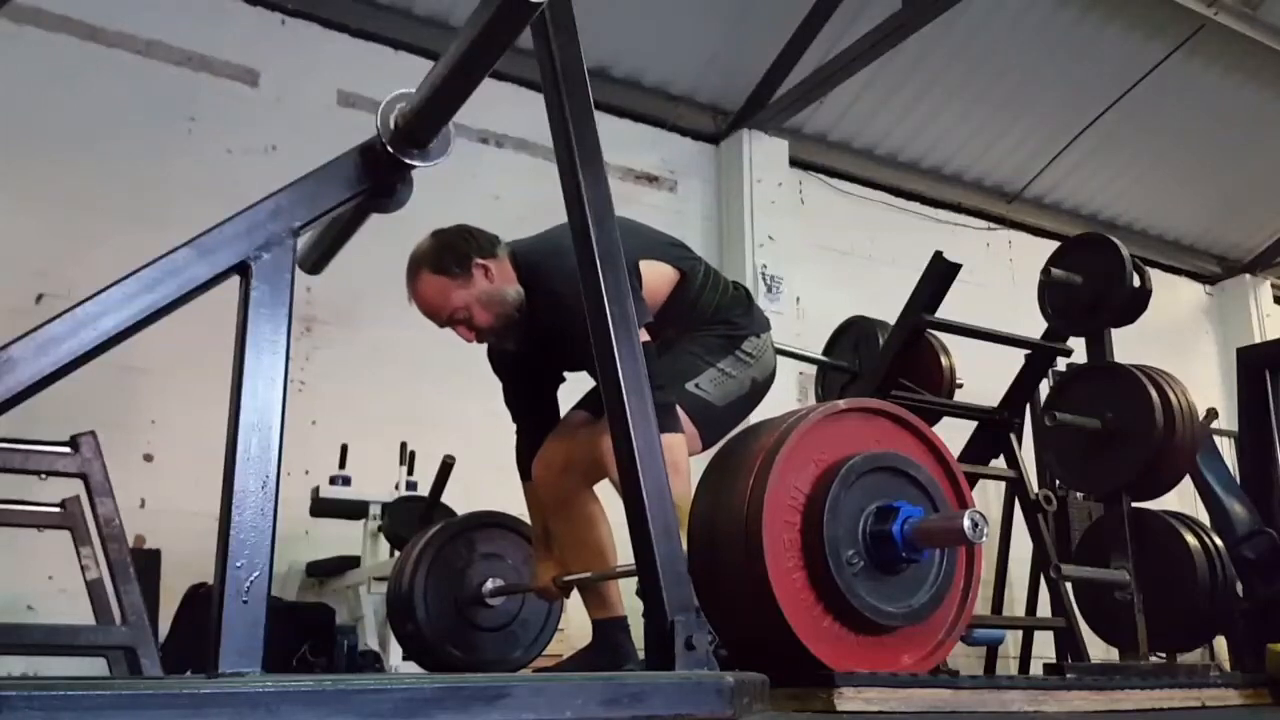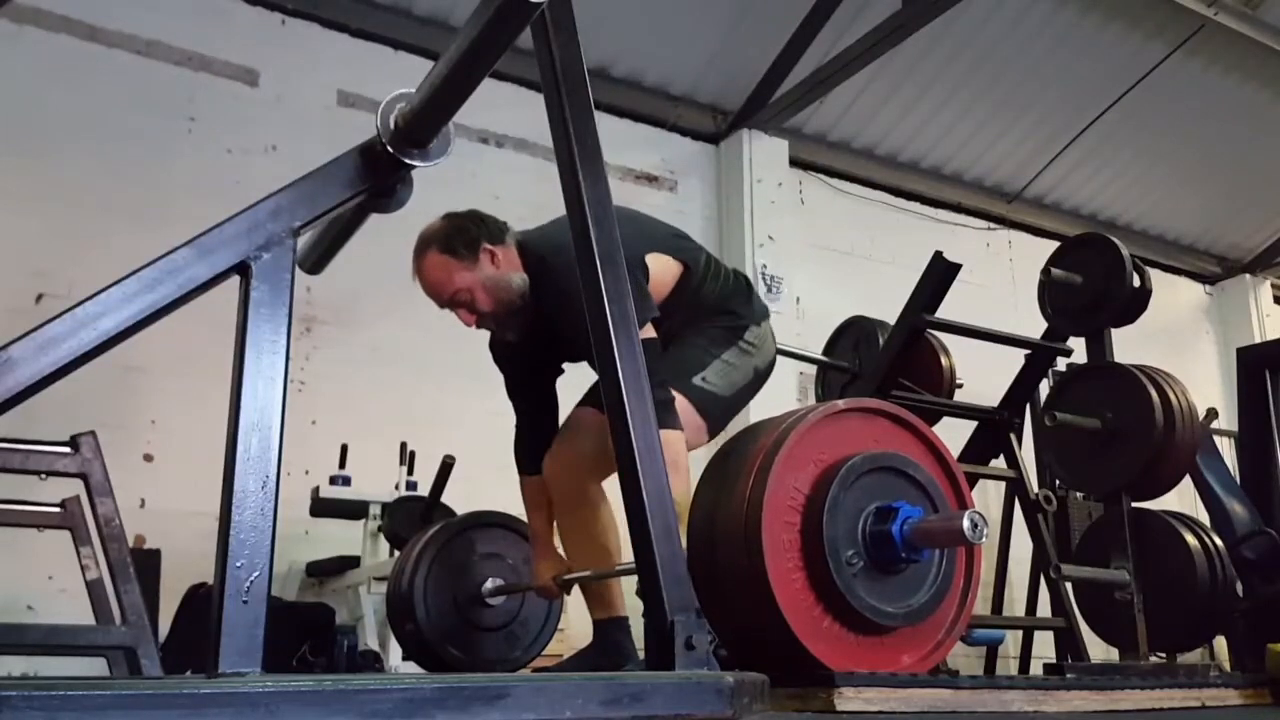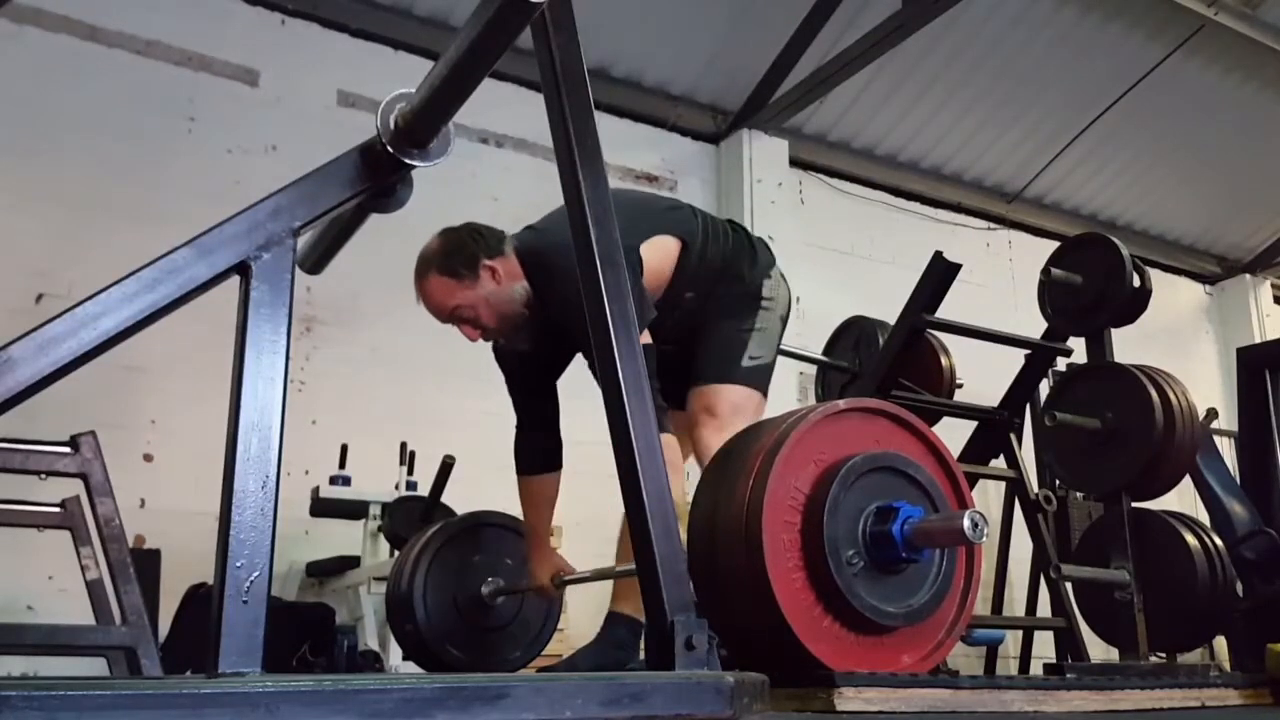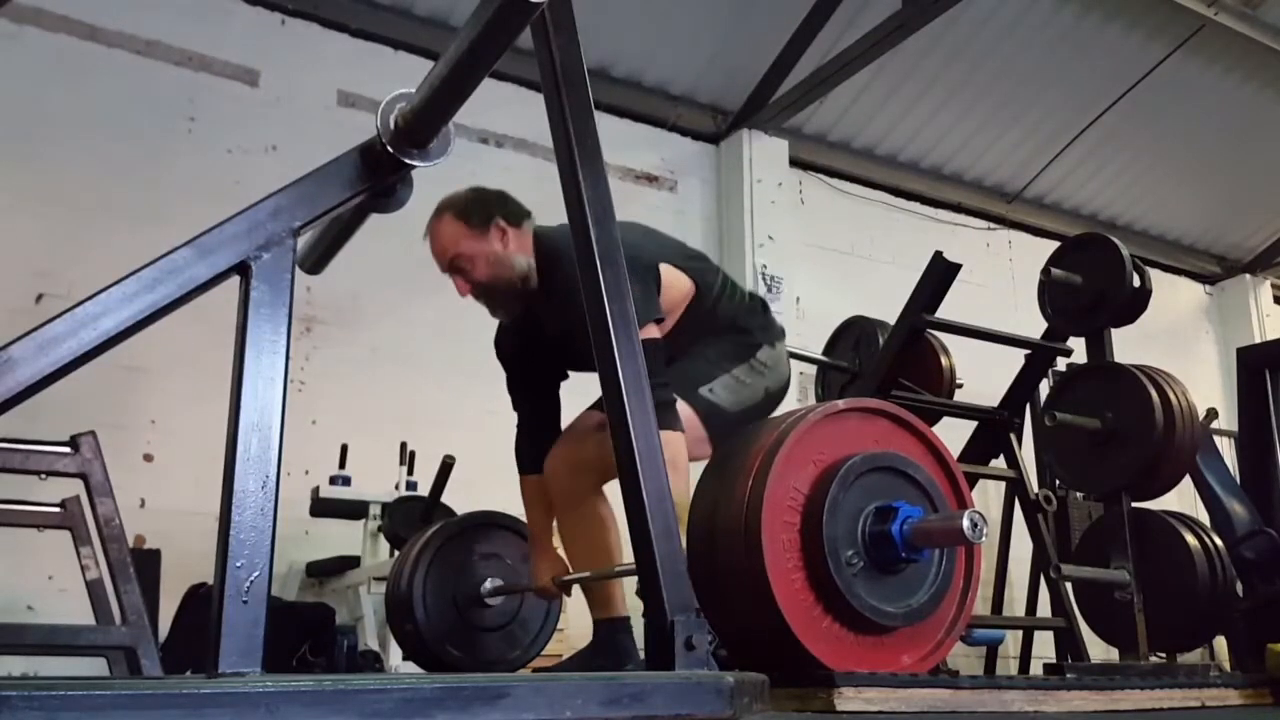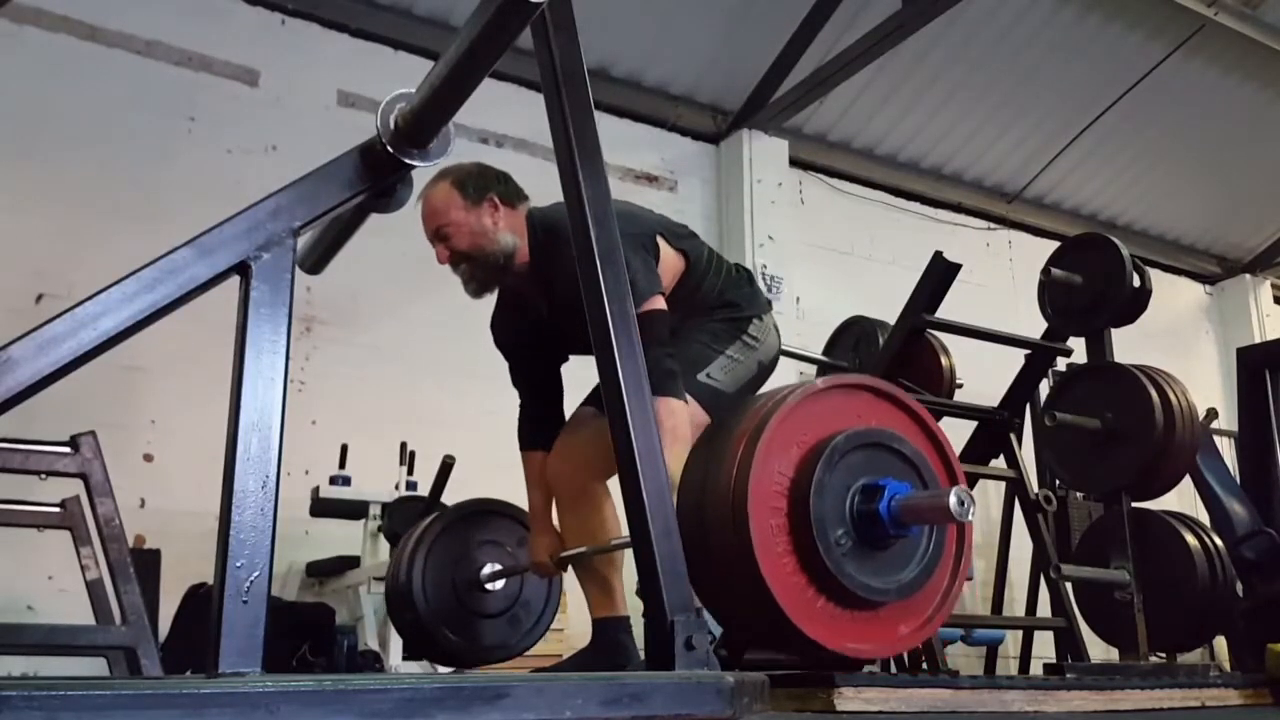
dt=1s
person 1, frame 1
left shoulder: (572, 276)
right shoulder: (510, 334)
left elbow: (650, 403)
right elbow: (534, 439)
right wrist: (544, 554)
left hip: (729, 341)
right hip: (660, 353)
right knee: (555, 466)
right ankle: (612, 643)
person 1, frame 2
left shoulder: (579, 269)
right shoulder: (513, 328)
left elbow: (651, 397)
right elbow: (534, 433)
right wrist: (542, 551)
left hip: (728, 330)
right hip: (664, 343)
right knee: (567, 464)
right ankle: (612, 642)
person 1, frame 3
left shoulder: (577, 271)
right shoulder: (518, 324)
right elbow: (536, 435)
right wrist: (539, 549)
left hip: (738, 292)
right hip: (676, 318)
left knee: (717, 443)
right ankle: (621, 638)
person 1, frame 4
right shoulder: (521, 330)
left elbow: (653, 401)
right elbow: (535, 433)
right wrist: (539, 550)
left hip: (744, 351)
right hip: (676, 361)
right knee: (567, 462)
right ankle: (613, 642)
person 1, frame 5
right shoulder: (516, 310)
left elbow: (656, 365)
right elbow: (538, 413)
right wrist: (540, 526)
left hip: (728, 326)
right knee: (571, 465)
right ankle: (612, 641)
